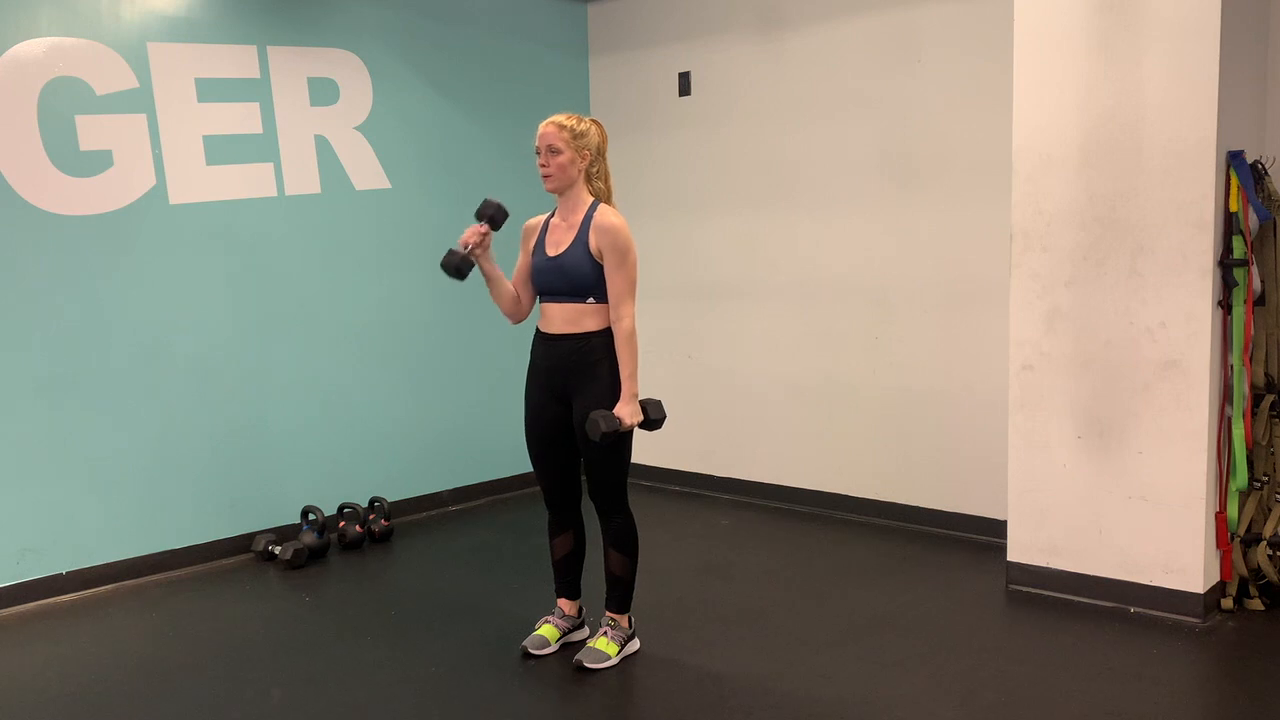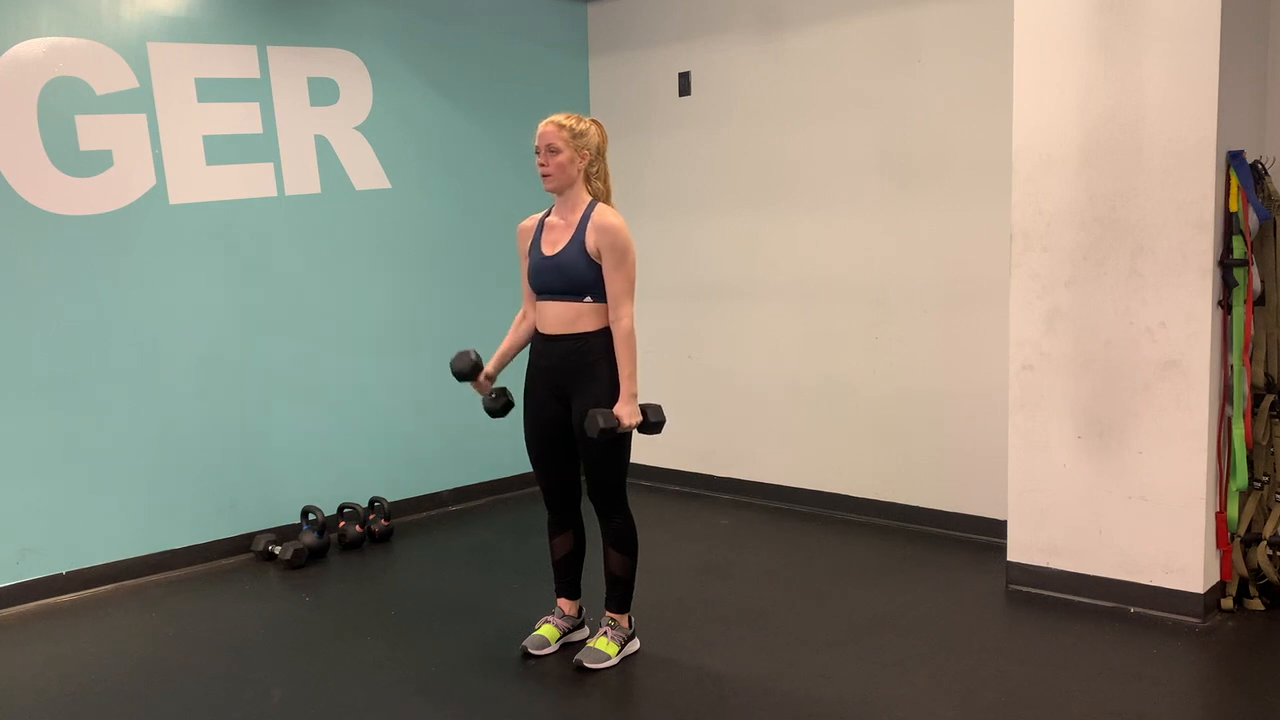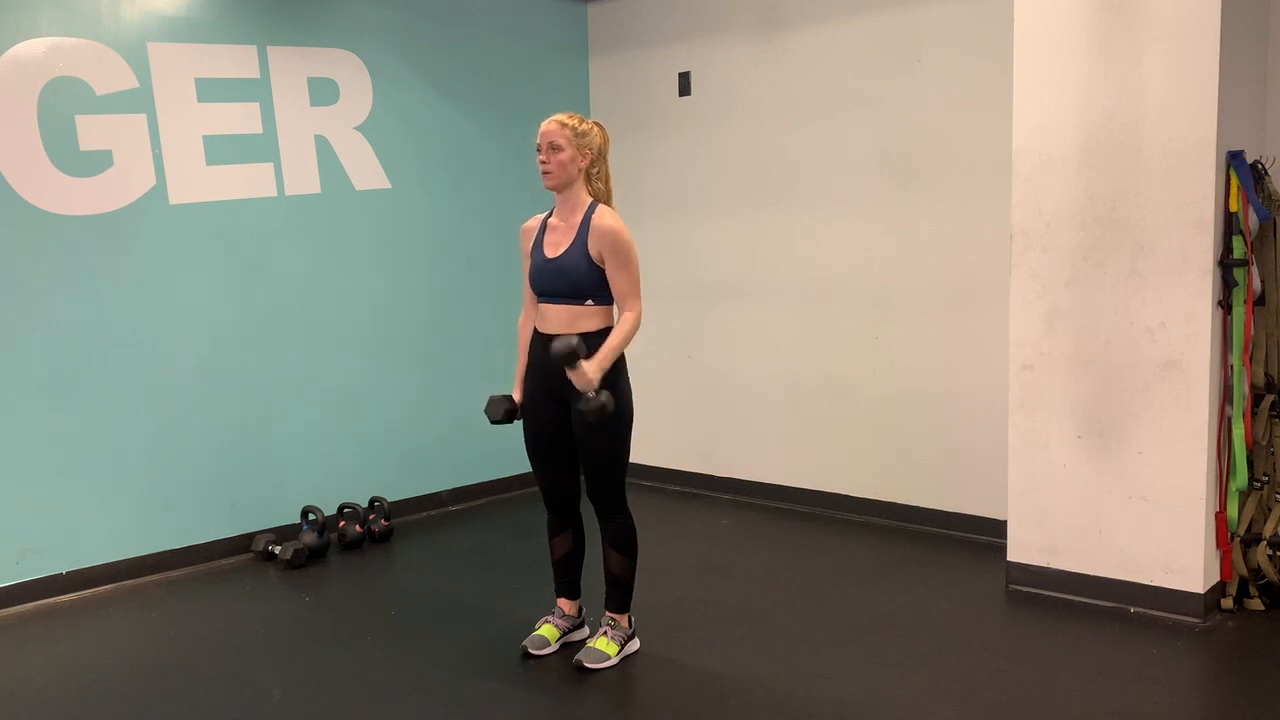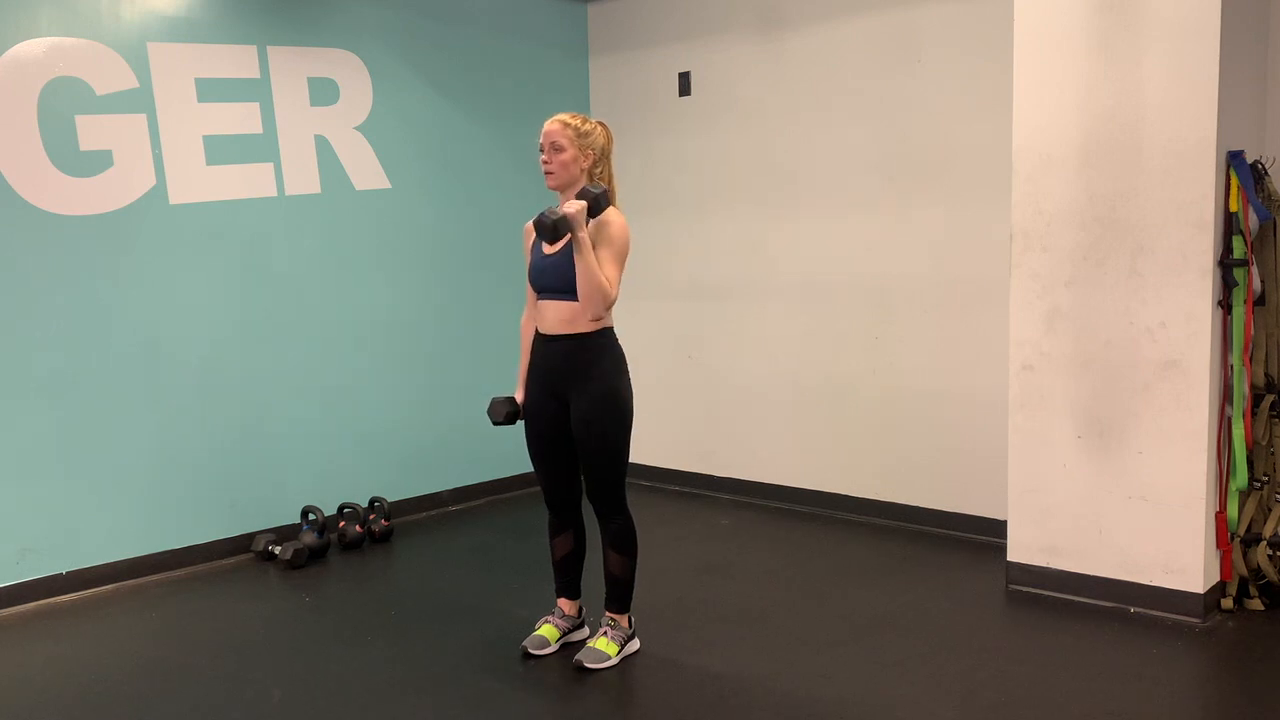
dt=0.7s
person 1, frame 1
left shoulder: (607, 225)
right shoulder: (534, 228)
left elbow: (624, 316)
right elbow: (517, 307)
left wrist: (629, 394)
right wrist: (483, 260)
left hip: (595, 368)
right hip: (545, 368)
left knee: (608, 499)
right knee: (557, 498)
left ankle: (618, 624)
right ankle: (566, 611)
person 1, frame 2
left shoulder: (606, 225)
right shoulder: (530, 230)
left elbow: (623, 315)
left wrist: (628, 394)
right wrist: (494, 365)
left hip: (594, 368)
right hip: (544, 370)
left knee: (607, 499)
right knee: (557, 498)
left ankle: (619, 623)
right ankle: (567, 611)
person 1, frame 3
left shoulder: (606, 226)
right shoulder: (532, 230)
left elbow: (631, 313)
right elbow: (530, 311)
left wrist: (599, 365)
right wrist: (519, 382)
left hip: (594, 372)
right hip: (544, 372)
left knee: (607, 500)
right knee: (556, 499)
left ankle: (619, 623)
right ankle: (567, 611)
person 1, frame 4
left shoulder: (607, 222)
right shoulder: (535, 229)
left elbow: (597, 305)
left wrist: (581, 232)
right wrist: (521, 382)
left hip: (595, 367)
right hip: (546, 369)
left knee: (607, 500)
right knee: (558, 499)
left ankle: (619, 623)
right ankle: (567, 611)
